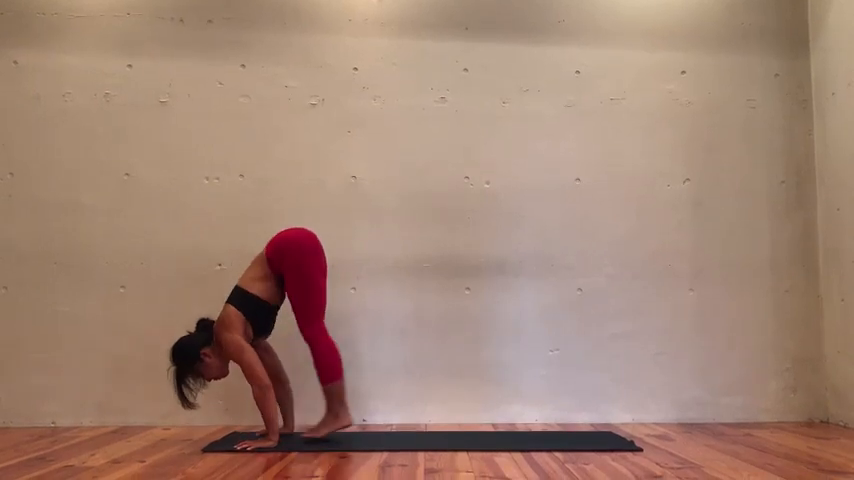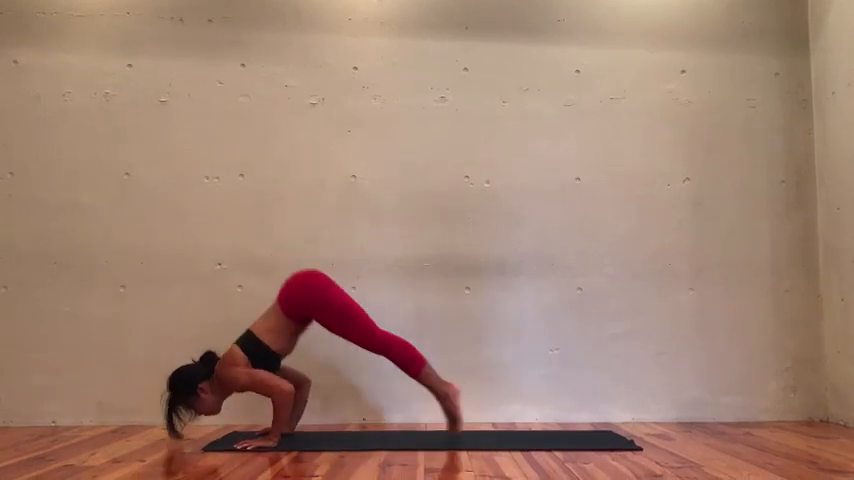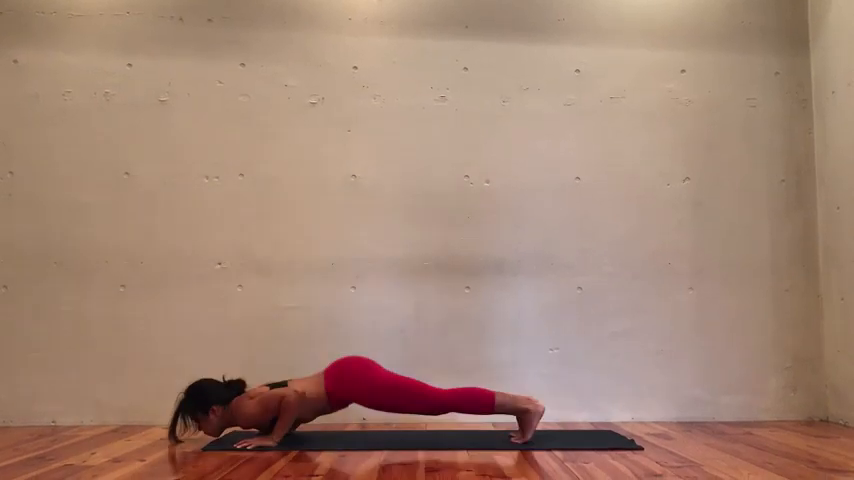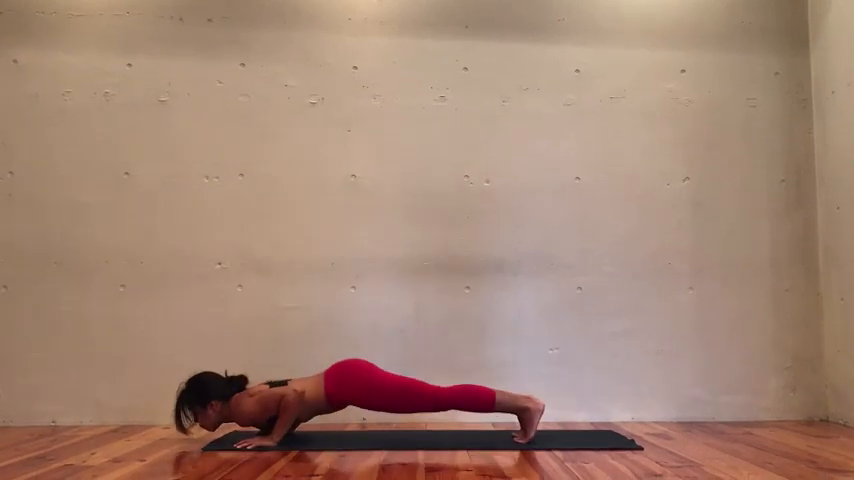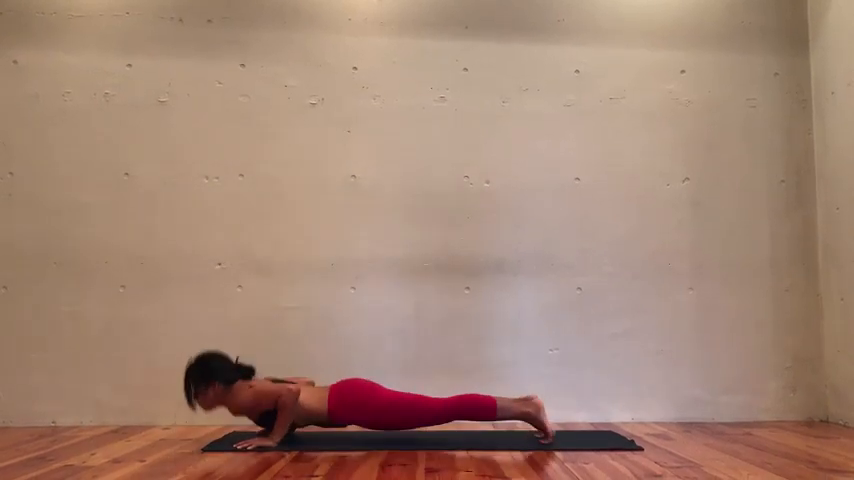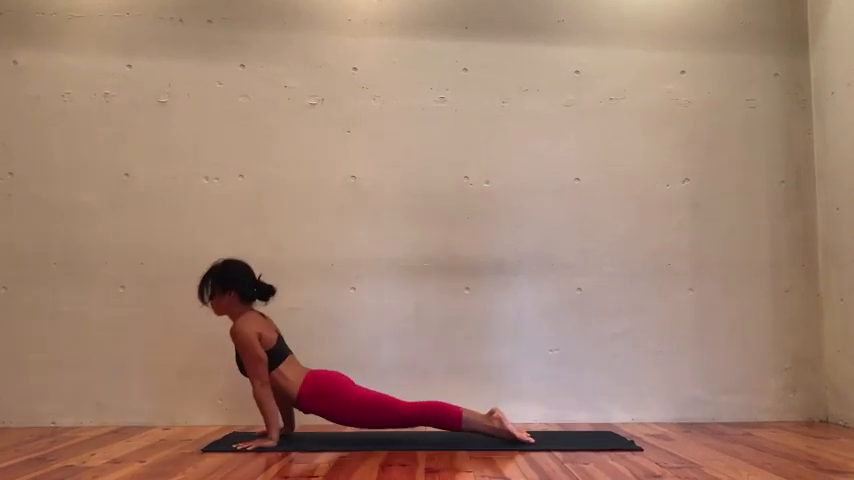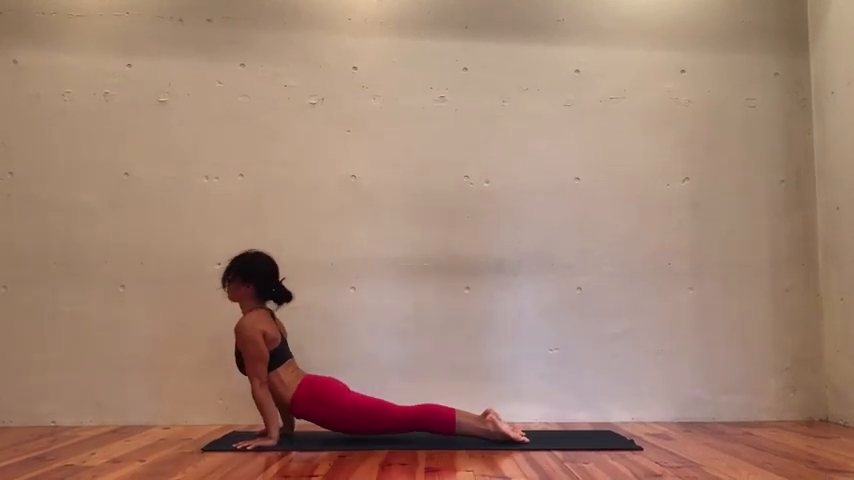
dt=0.4s
person 1, frame 1
left shoulder: (228, 339)
right shoulder: (242, 334)
left elbow: (262, 386)
right elbow: (276, 379)
left wrist: (272, 437)
right wrist: (287, 426)
left hip: (293, 250)
right hip: (293, 249)
left knee: (313, 332)
right knee: (313, 332)
left ankle: (338, 412)
right ankle: (336, 413)
person 1, frame 2
left shoulder: (228, 375)
right shoulder: (234, 368)
left elbow: (285, 391)
right elbow: (302, 383)
left wrist: (273, 436)
right wrist: (285, 429)
left hip: (308, 292)
right hip: (305, 291)
left knee: (377, 340)
right knee: (375, 340)
left ankle: (444, 392)
person 1, frame 3
left shoulder: (243, 412)
right shoulder: (247, 401)
left elbow: (293, 395)
left wrist: (273, 437)
right wrist: (275, 428)
left hip: (350, 380)
right hip: (347, 375)
left knee: (438, 400)
right knee: (437, 401)
left ankle: (523, 405)
right ankle: (519, 404)
person 1, frame 4
left shoulder: (243, 409)
right shoulder: (246, 396)
left elbow: (293, 395)
left wrist: (273, 437)
right wrist: (279, 427)
left hip: (349, 382)
right hip: (347, 377)
left knee: (440, 397)
right knee: (438, 397)
left ankle: (523, 404)
right ankle: (519, 402)
person 1, frame 5
left shoulder: (240, 398)
right shoulder: (250, 385)
left elbow: (290, 392)
left wrist: (275, 435)
right wrist: (284, 426)
left hip: (353, 402)
right hip: (349, 394)
left knee: (443, 409)
right knee: (443, 409)
left ankle: (524, 408)
right ankle: (521, 405)
person 1, frame 6
left shoulder: (242, 328)
right shoulder: (259, 320)
left elbow: (261, 385)
left wrist: (272, 434)
right wrist: (286, 426)
left hip: (326, 395)
right hip: (328, 385)
left knee: (412, 414)
right knee: (412, 412)
left ankle: (494, 426)
right ankle: (491, 418)
person 1, frame 7
left shoulder: (247, 325)
right shoulder: (268, 318)
left elbow: (259, 382)
left wrist: (271, 434)
right wrist: (286, 424)
left hip: (320, 401)
right hip: (321, 391)
left knee: (406, 418)
right knee: (406, 416)
left ankle: (486, 428)
right ankle: (482, 420)
